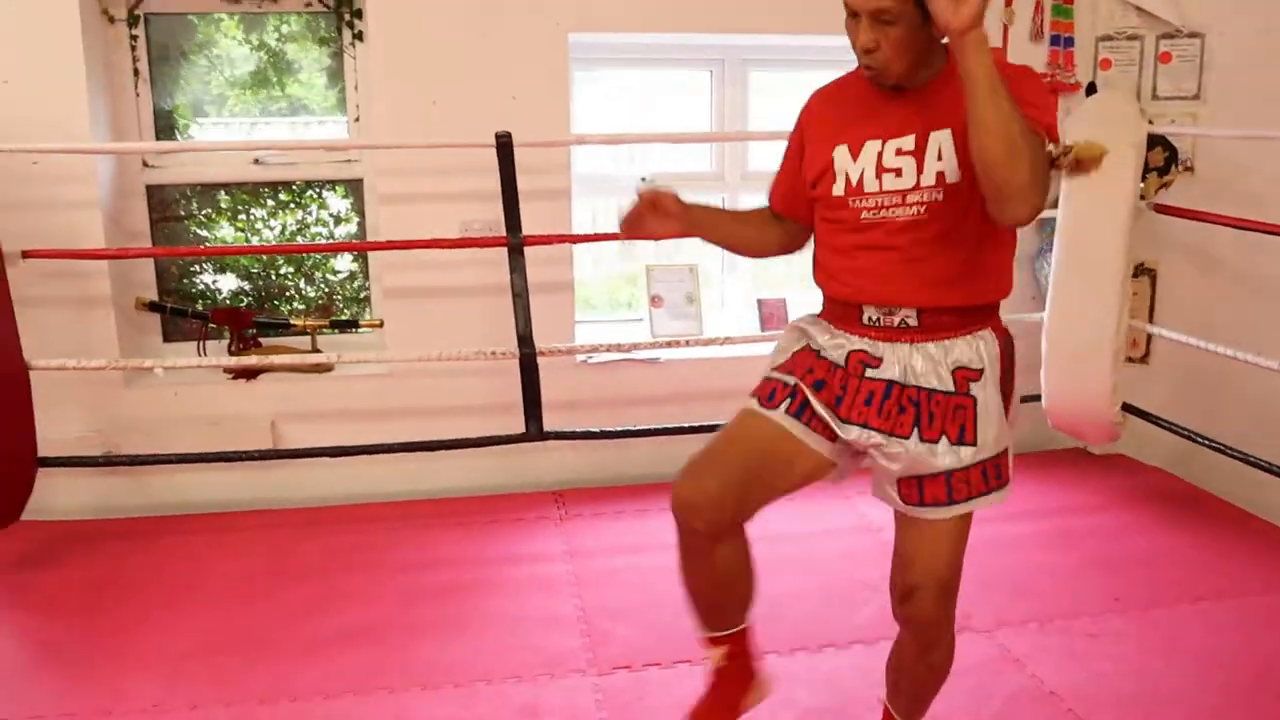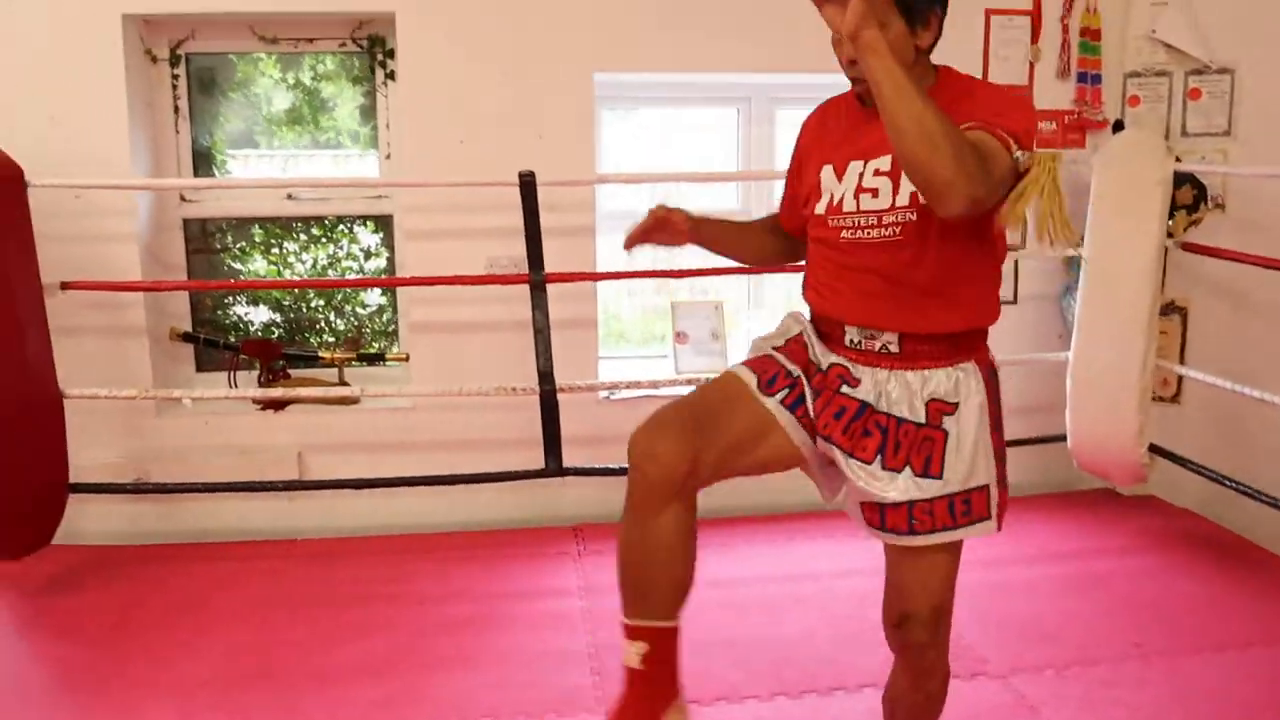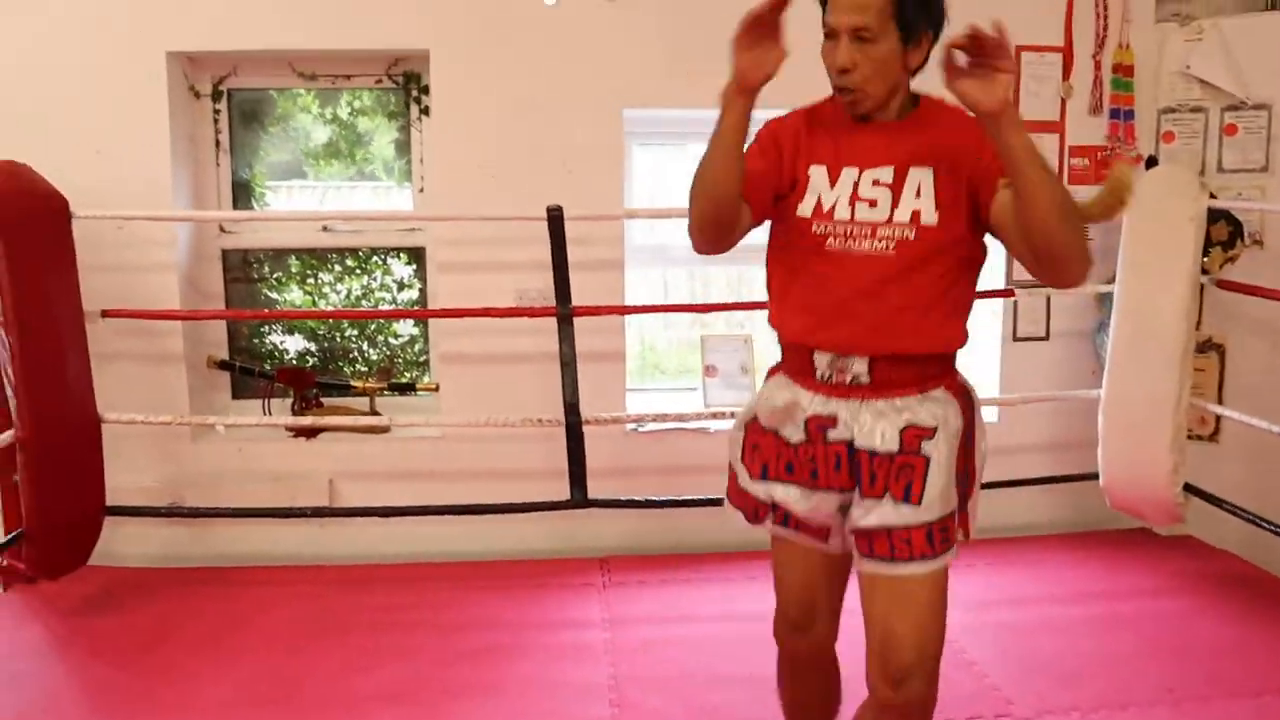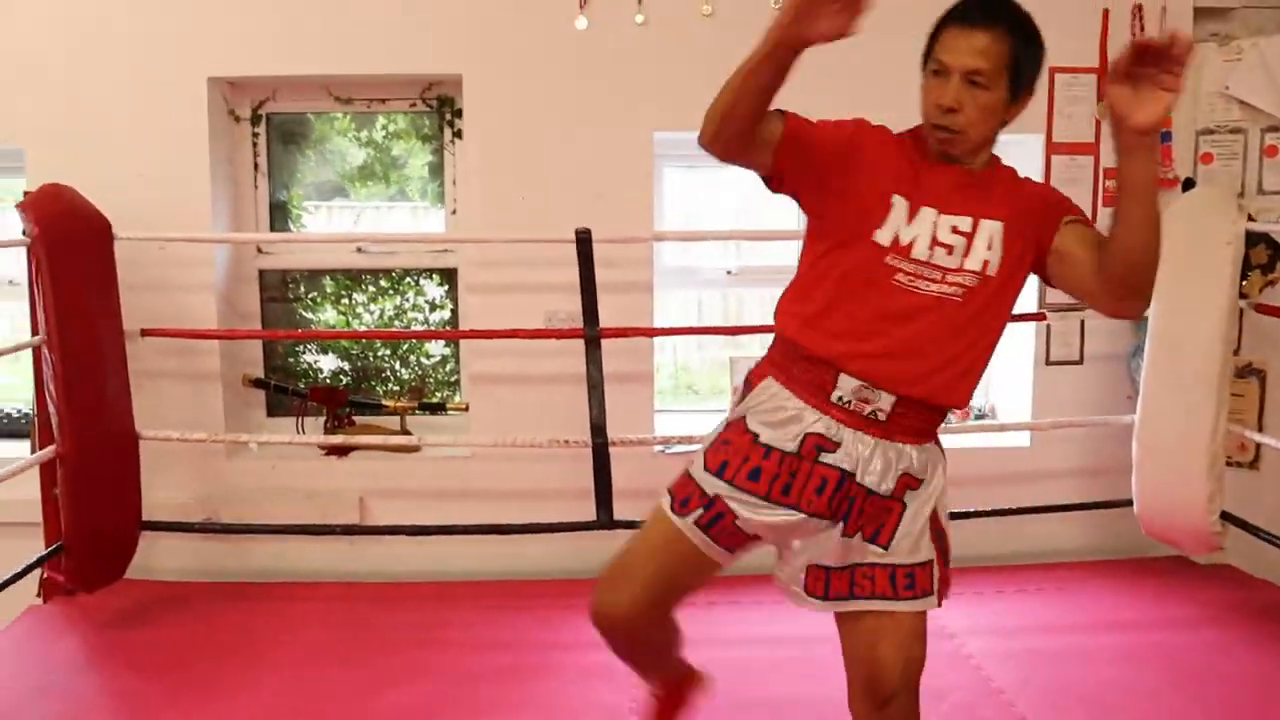
dt=0.2s
person 1, frame 1
left shoulder: (1016, 95)
right shoulder: (825, 109)
left elbow: (1014, 204)
right elbow: (783, 228)
right wrist: (688, 219)
left hip: (950, 367)
right hip: (840, 353)
left knee: (923, 602)
right knee: (701, 501)
person 1, frame 2
left shoulder: (996, 111)
right shoulder: (824, 128)
left elbow: (956, 193)
right wrist: (696, 227)
left hip: (930, 393)
right hip: (824, 362)
left knee: (916, 628)
right knee: (660, 454)
person 1, frame 3
left shoulder: (975, 144)
right shoulder: (794, 136)
left elbow: (1068, 265)
right elbow: (710, 235)
left wrist: (1002, 122)
right wrist: (743, 92)
left hip: (907, 423)
right hip: (800, 405)
right knee: (799, 633)
person 1, frame 4
left shoulder: (1032, 208)
right shoulder: (854, 153)
left elbow: (1120, 295)
right elbow: (722, 137)
left wrist: (1132, 141)
left hip: (885, 465)
right hip: (784, 420)
right knee: (622, 609)
